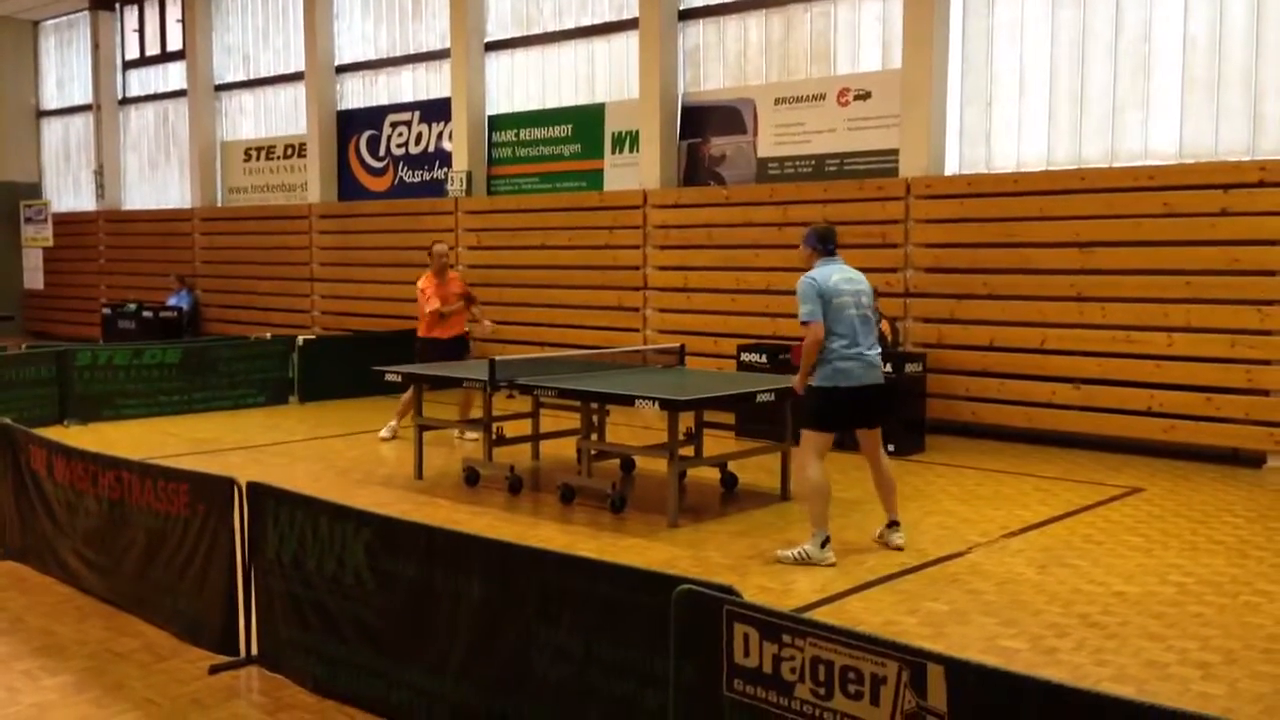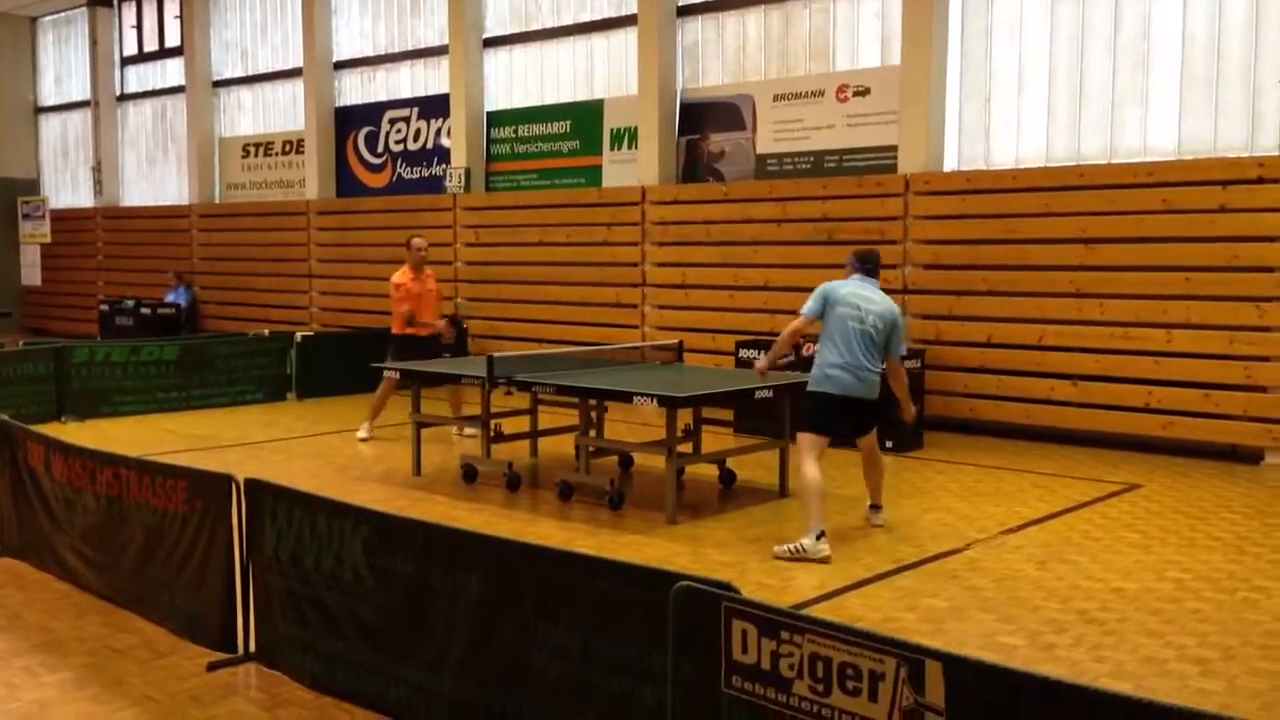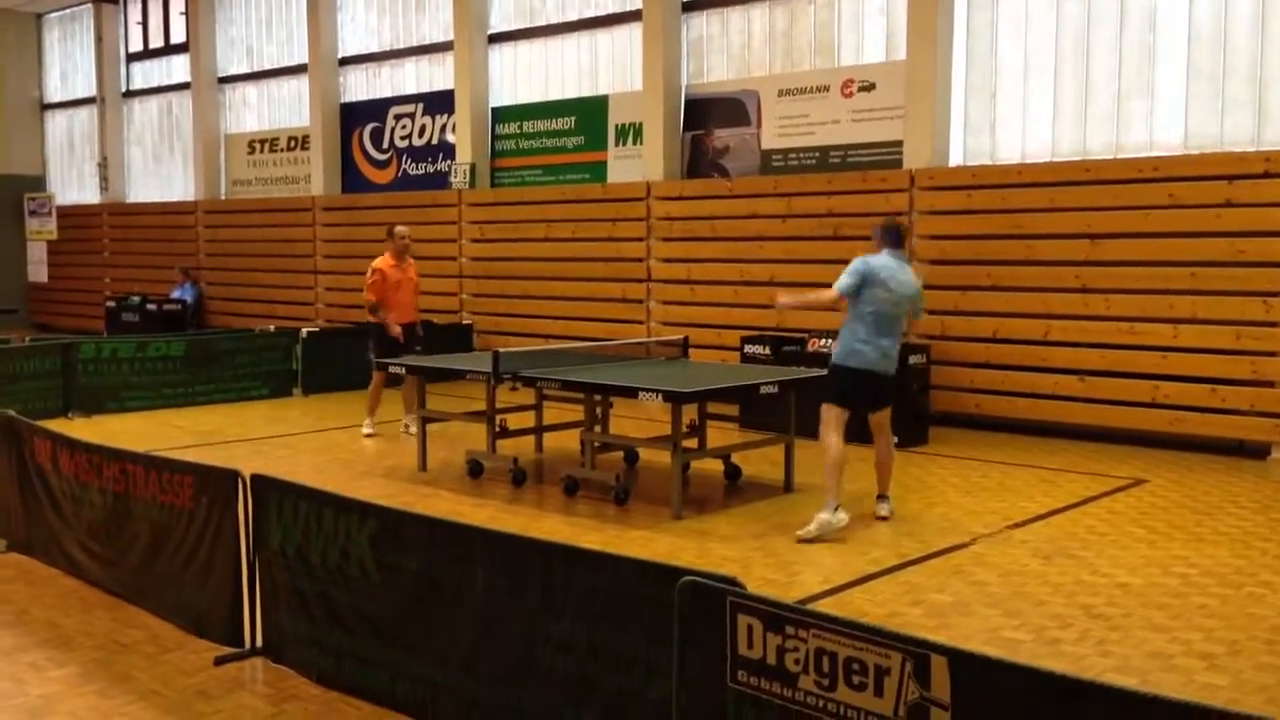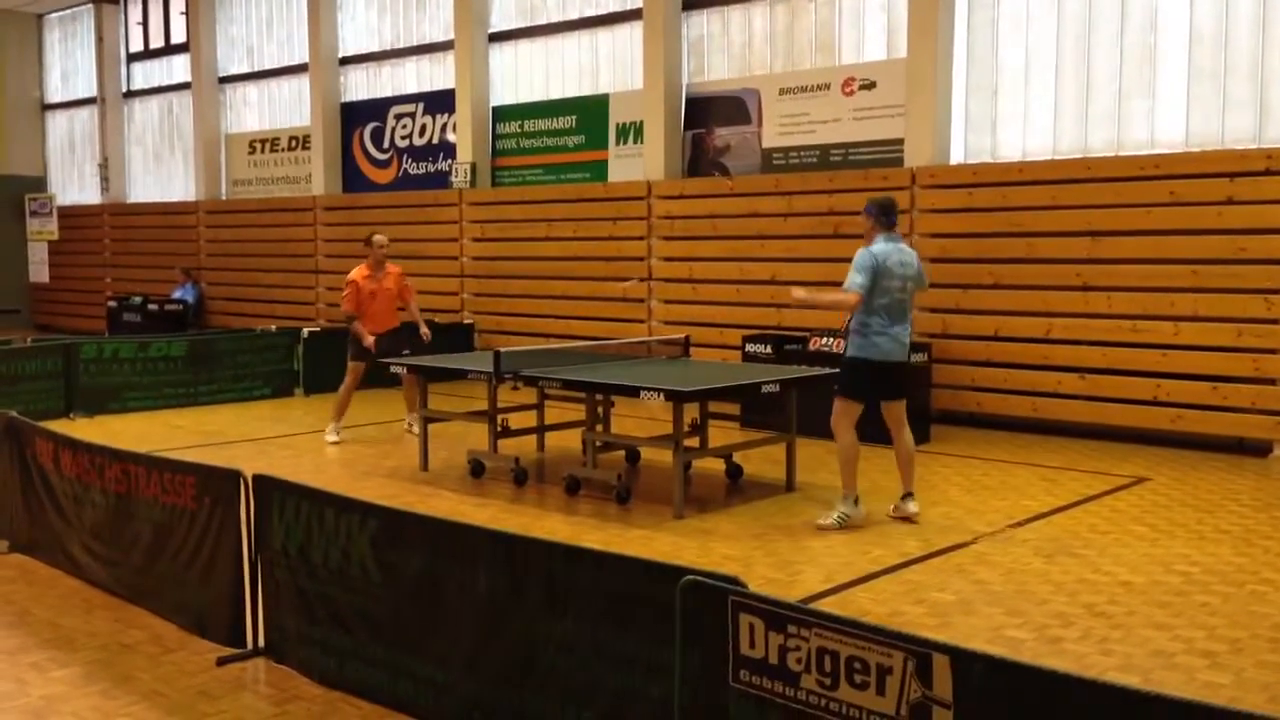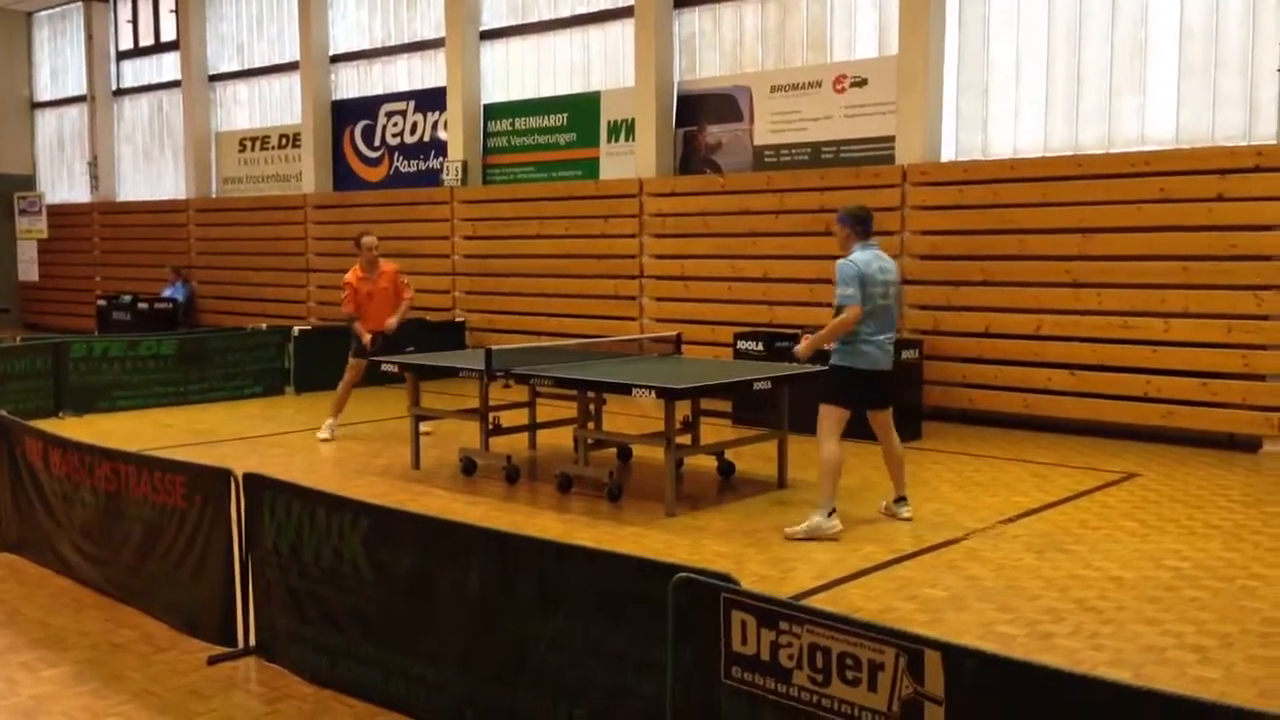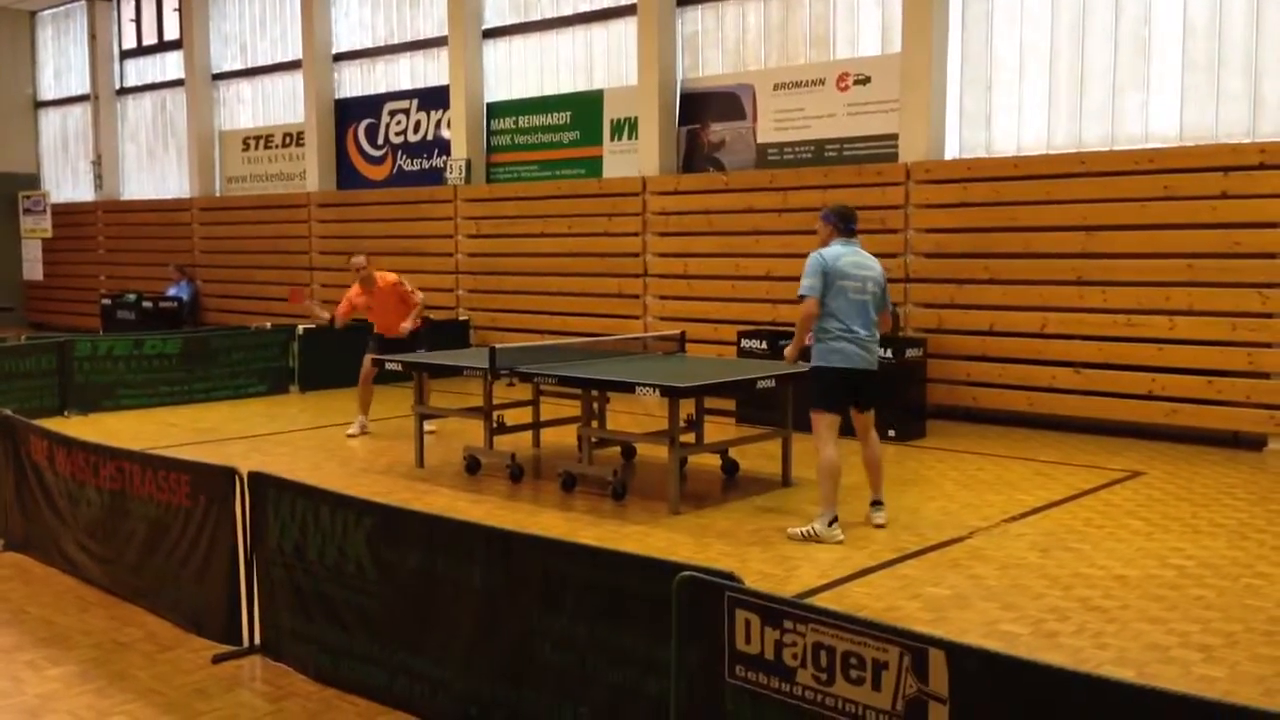
dt=0.3s
person 1, frame 1
left shoulder: (812, 281)
right shoulder: (860, 279)
left elbow: (815, 336)
left wrist: (802, 375)
left hip: (834, 380)
right hip: (871, 378)
left knee: (809, 457)
right knee: (875, 453)
left ankle: (820, 543)
right ankle: (893, 528)
person 1, frame 2
left shoulder: (831, 289)
right shoulder: (891, 309)
left elbow: (797, 328)
right elbow: (894, 366)
left wrist: (769, 359)
right wrist: (906, 403)
left hip: (827, 386)
right hip: (866, 390)
left knee: (808, 459)
right knee: (869, 448)
left ankle: (814, 538)
right ankle: (876, 509)
person 1, frame 3
left shoulder: (867, 264)
right shoulder: (912, 282)
left elbow: (832, 297)
left wrist: (791, 301)
left hip: (850, 360)
right hip: (884, 365)
left knee: (831, 431)
right knee: (882, 433)
left ankle: (832, 509)
right ankle: (883, 501)
person 1, frame 4
left shoulder: (869, 255)
right shoulder: (912, 257)
left elbow: (851, 301)
left wrist: (809, 297)
left hip: (866, 352)
right hip: (897, 353)
left knee: (842, 424)
right knee: (899, 426)
left ankle: (850, 504)
right ankle: (908, 498)
person 1, frame 5
left shoulder: (850, 264)
right shoulder: (889, 264)
left elbow: (851, 317)
left wrist: (812, 343)
left hip: (851, 361)
right hip: (881, 360)
left knee: (827, 434)
right knee: (886, 431)
left ankle: (826, 516)
right ankle: (901, 501)
person 1, frame 6
left shoulder: (821, 259)
right shoulder: (874, 265)
left elbow: (809, 311)
right elbow: (886, 322)
left wrist: (795, 346)
left hip: (831, 360)
right hip: (866, 362)
left knee: (825, 438)
right knee: (867, 433)
left ankle: (828, 522)
right ankle: (877, 505)
person 2, frame 1
left shoulder: (456, 277)
right shoulder: (424, 285)
left elbow: (469, 303)
right elbow: (439, 314)
left wrist: (482, 319)
right wrist: (459, 307)
left hip: (457, 338)
right hip: (431, 341)
left ankle: (462, 428)
right ankle: (394, 424)
person 2, frame 2
left shoulder: (430, 275)
right shoulder: (400, 281)
right elbow: (407, 317)
left wrist: (443, 327)
right wrist: (435, 324)
left hip: (430, 337)
right hip: (405, 339)
right knee: (388, 384)
left ankle: (459, 425)
right ankle: (367, 425)
person 2, frame 3
left shoulder: (411, 265)
right shoulder: (379, 267)
right elbow: (371, 304)
left wrist: (418, 324)
right wrist: (390, 325)
left hip: (407, 326)
right hip: (383, 328)
left knee: (412, 374)
right knee: (380, 377)
left ankle: (409, 420)
right ankle: (369, 420)
person 2, frame 4
left shoulder: (396, 273)
right shoulder: (355, 278)
left elbow: (409, 300)
right elbow: (350, 314)
left wrist: (421, 324)
right wrist: (364, 336)
left hip: (390, 332)
right hip: (363, 335)
left knee: (410, 375)
right knee: (351, 381)
left ankle: (412, 420)
right ankle: (334, 427)
person 2, frame 5
left shoulder: (392, 270)
right shoulder: (351, 279)
left elbow: (407, 297)
right elbow: (350, 315)
left wrist: (396, 317)
right wrist: (364, 335)
left hip: (389, 330)
right hip: (364, 333)
right knee: (350, 378)
right ankle: (330, 424)
person 2, frame 6
left shoulder: (392, 281)
right shoulder: (354, 295)
left elbow: (419, 301)
right elbow: (335, 321)
left wrist: (409, 322)
right wrist: (314, 310)
left hip: (410, 333)
right hip: (383, 335)
right knee: (366, 375)
right ankle: (362, 421)
